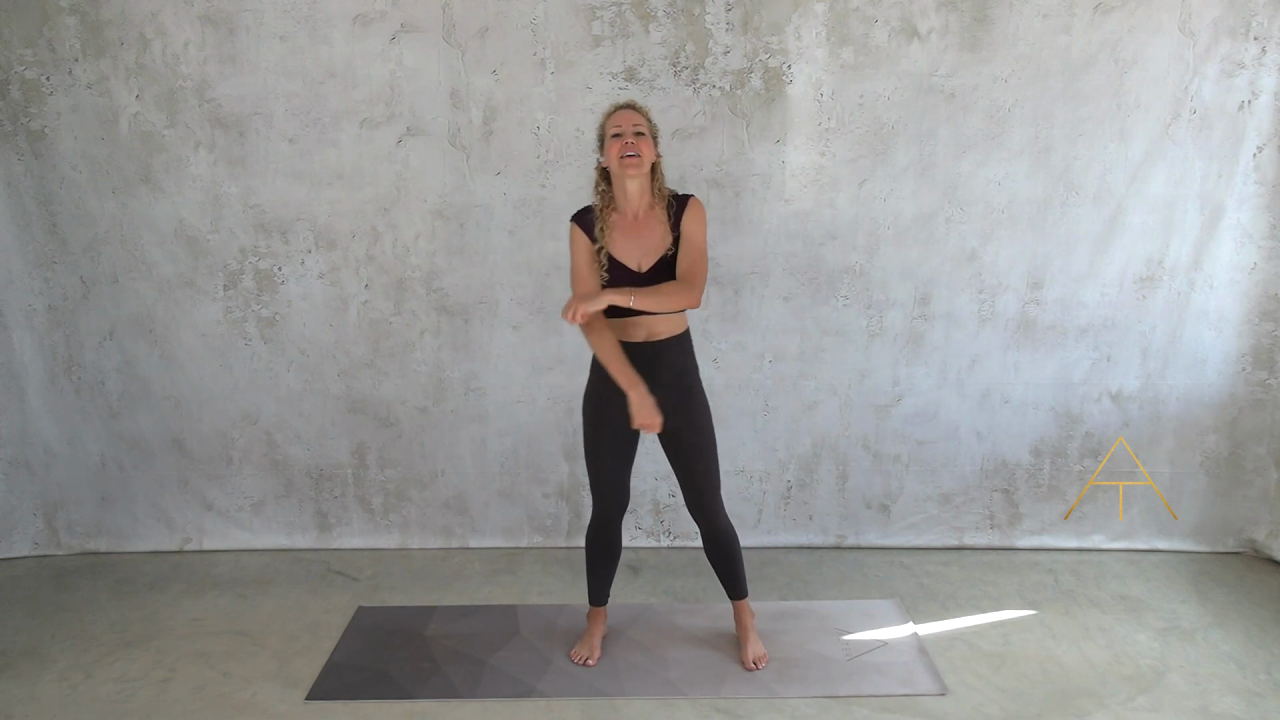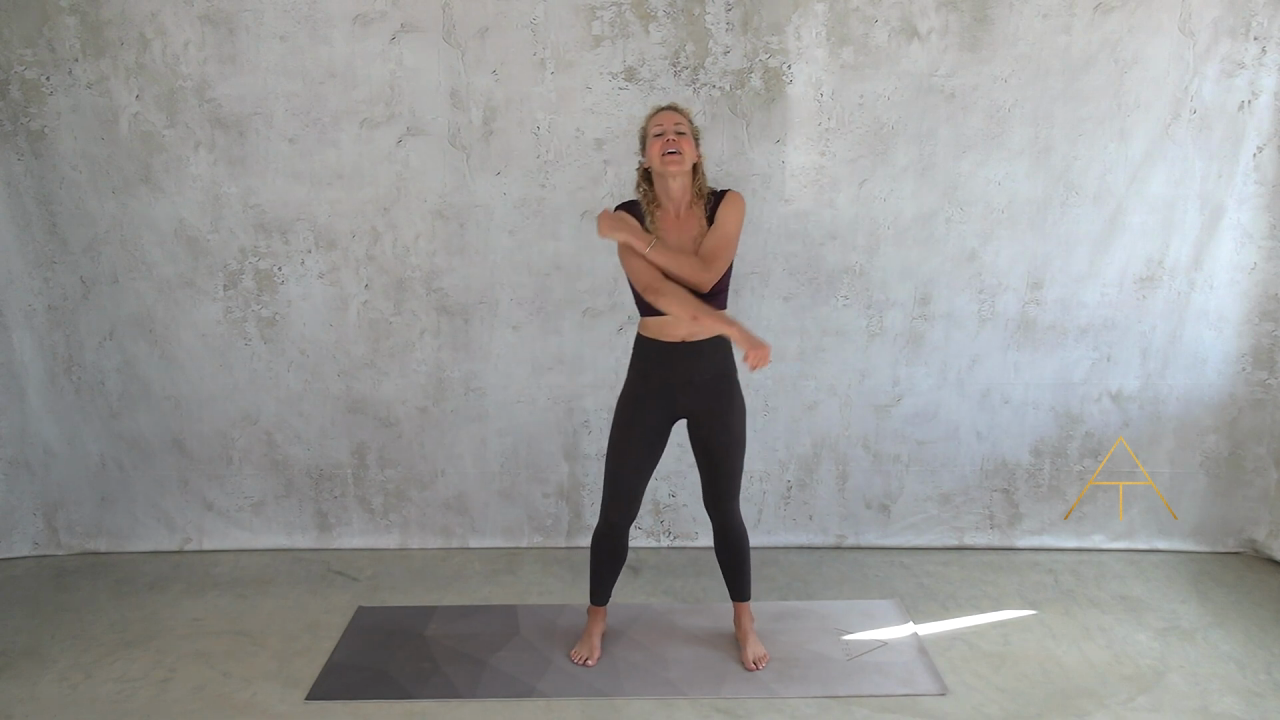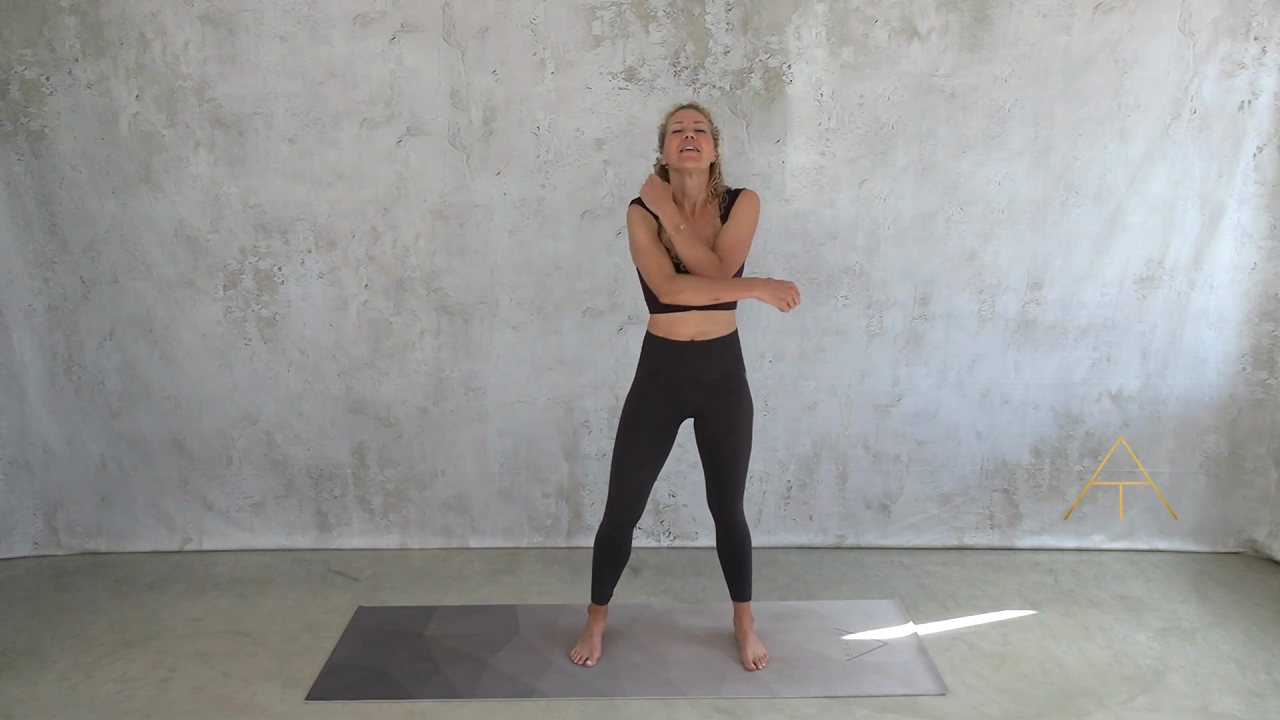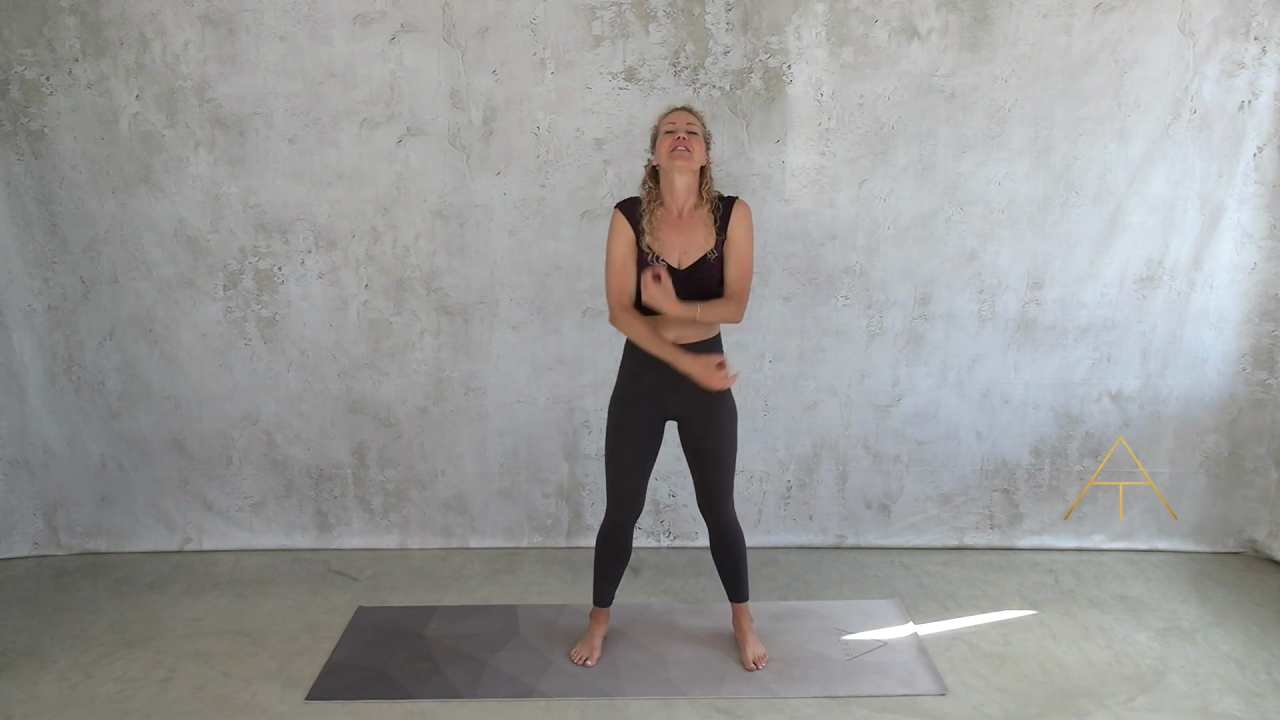
dt=0.3s
person 1, frame 1
left shoulder: (686, 210)
right shoulder: (586, 225)
left elbow: (690, 292)
right elbow: (590, 323)
left wrist: (609, 296)
right wrist: (634, 391)
left hip: (677, 370)
right hip: (612, 377)
left knee: (708, 507)
right knee: (608, 508)
left ankle: (744, 617)
right ankle: (597, 618)
person 1, frame 2
left shoulder: (726, 205)
right shoulder: (628, 218)
left elbow: (702, 275)
right elbow: (658, 293)
left wrist: (634, 238)
right wrist: (737, 331)
left hip: (714, 373)
right hip: (651, 373)
left knee: (724, 507)
right knee: (619, 508)
left ankle: (744, 620)
right ankle: (596, 618)
person 1, frame 3
left shoulder: (742, 203)
right shoulder: (642, 211)
left elbow: (718, 269)
right elbow: (670, 288)
left wrist: (671, 212)
right wrist: (762, 287)
left hip: (722, 372)
right hip: (659, 372)
left knee: (728, 507)
right knee: (622, 507)
left ankle: (744, 621)
right ankle: (596, 618)
person 1, frame 4
left shoulder: (732, 214)
right shoulder: (628, 217)
left elbow: (736, 302)
right elbow: (621, 310)
left wrist: (677, 309)
right wrist: (686, 362)
left hip: (706, 380)
right hip: (640, 377)
left knee: (719, 508)
right knee: (621, 509)
left ankle: (742, 621)
right ankle: (599, 619)
